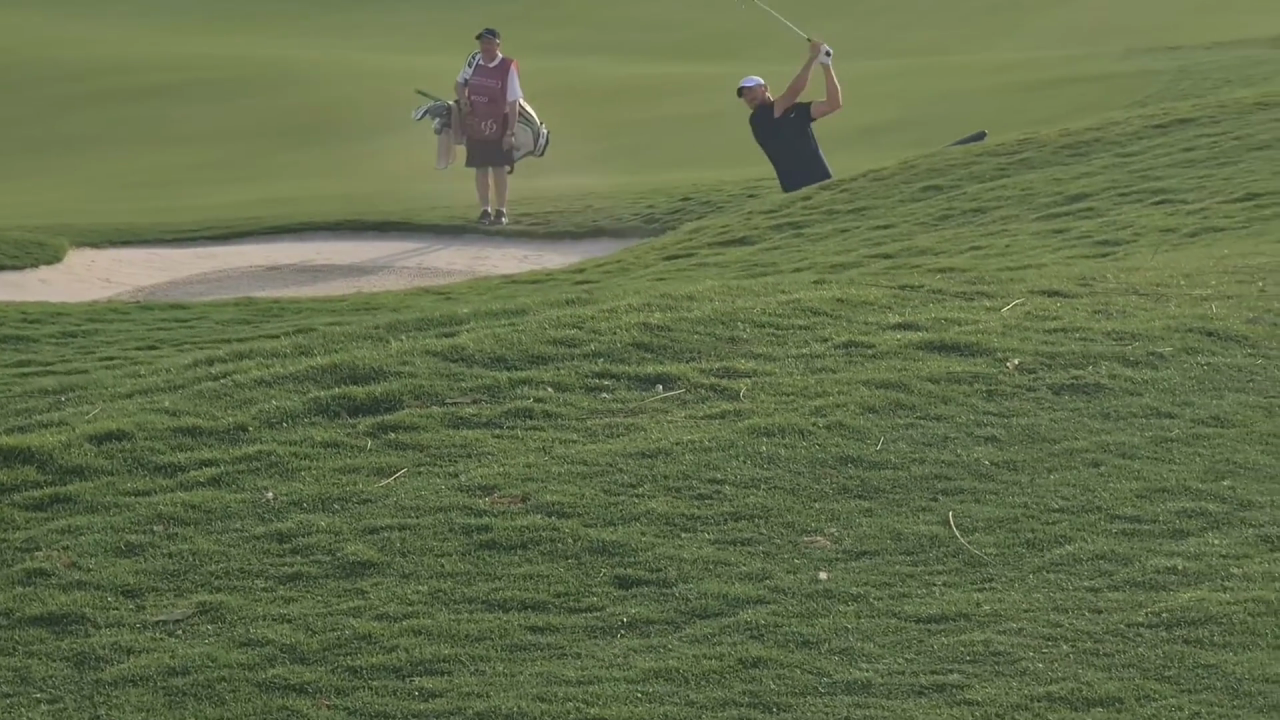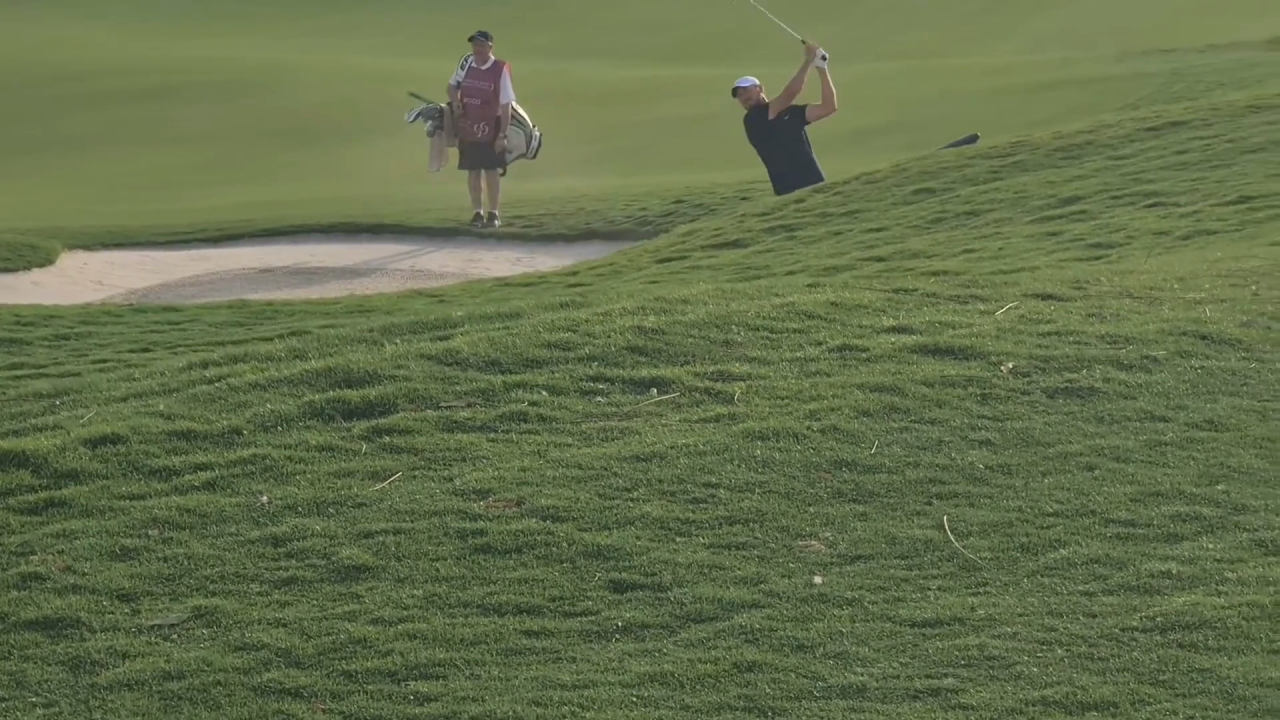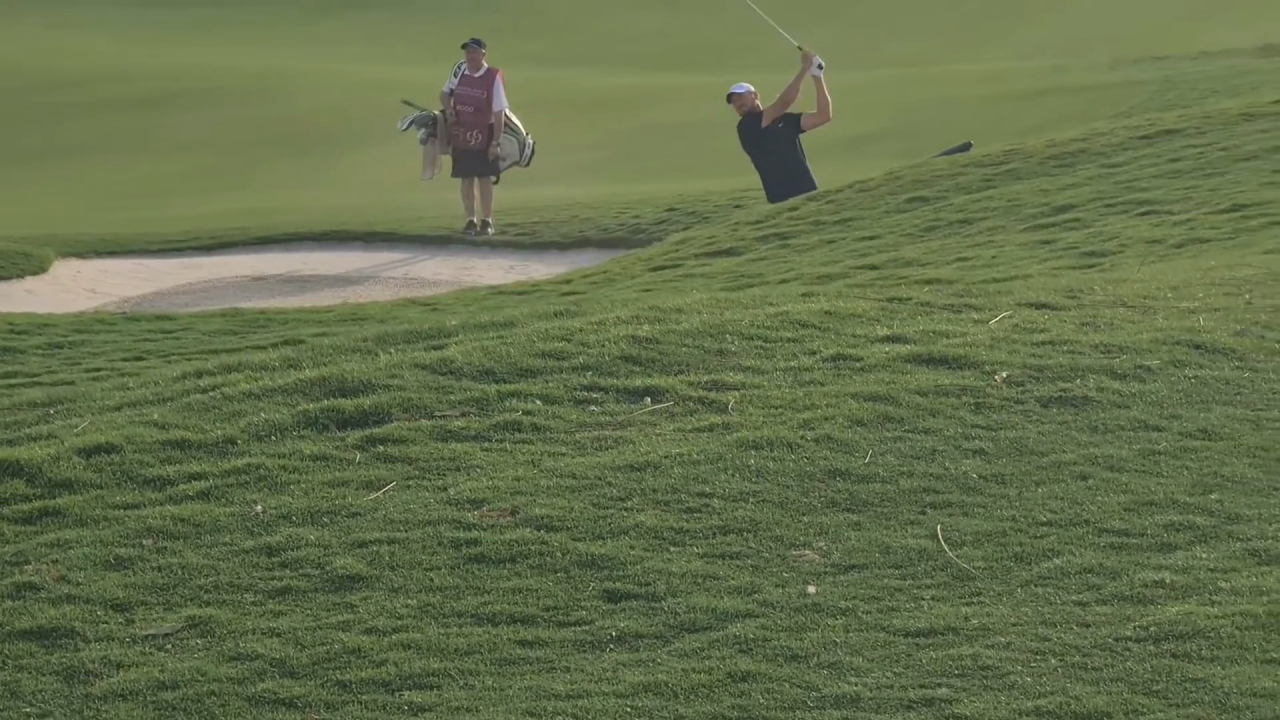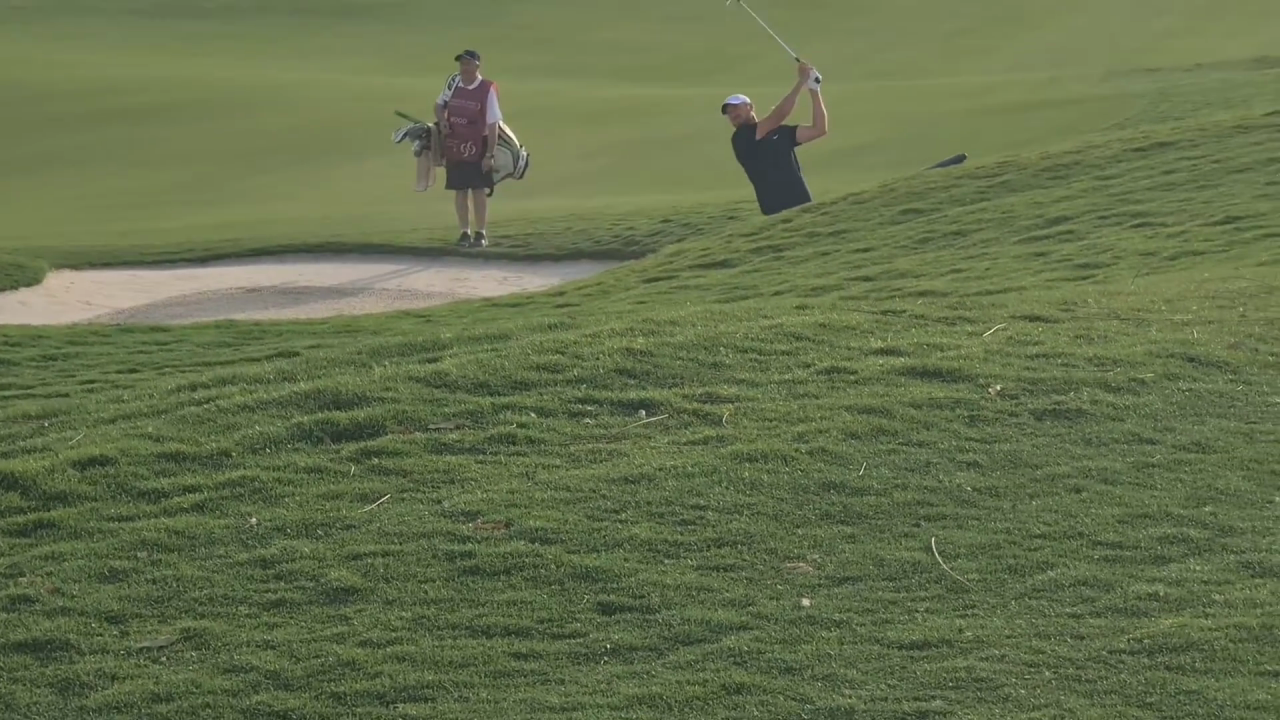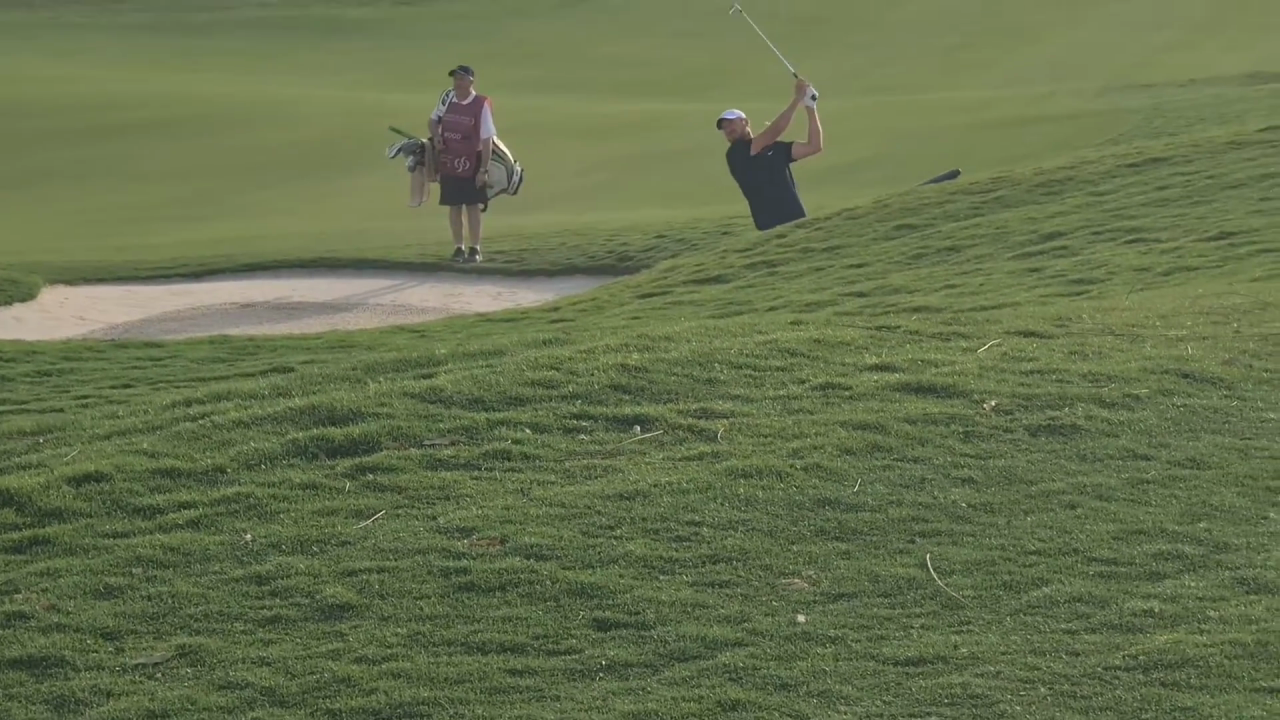
dt=0.1s
person 1, frame 1
left shoulder: (508, 67)
right shoulder: (474, 60)
left elbow: (513, 101)
right elbow: (460, 83)
left wrist: (510, 132)
right wrist: (462, 98)
left hip: (497, 125)
right hip: (474, 124)
left knee: (498, 169)
right knee: (480, 169)
left ankle: (501, 211)
right ankle: (485, 210)
person 1, frame 2
left shoulder: (501, 69)
right shoulder: (466, 62)
left elbow: (506, 104)
right elbow: (452, 85)
left wrist: (502, 134)
right wrist: (455, 101)
left hip: (490, 127)
right hip: (467, 127)
left knee: (491, 172)
right knee: (473, 171)
left ankle: (494, 214)
right ankle: (478, 212)
person 1, frame 3
left shoulder: (494, 76)
right shoulder: (459, 70)
left elbow: (499, 112)
right elbow: (445, 92)
left wrist: (495, 142)
right wrist: (448, 108)
left hip: (483, 135)
right hip: (460, 134)
left knee: (485, 179)
right knee: (466, 179)
left ankle: (487, 222)
right ankle: (471, 220)
person 1, frame 4
left shoulder: (487, 89)
right shoulder: (453, 82)
left elbow: (493, 124)
right elbow: (439, 104)
left wrist: (489, 154)
right wrist: (442, 120)
left hip: (476, 147)
right hip: (454, 146)
left knee: (478, 191)
right knee: (460, 191)
left ankle: (481, 233)
right ankle: (465, 232)
person 1, frame 5
left shoulder: (482, 104)
right shoulder: (447, 98)
left elbow: (487, 139)
right elbow: (434, 120)
left wrist: (483, 169)
right wrist: (436, 136)
left hip: (470, 163)
right hip: (448, 162)
left knee: (473, 206)
right knee: (454, 206)
left ankle: (475, 249)
right ankle: (459, 247)
